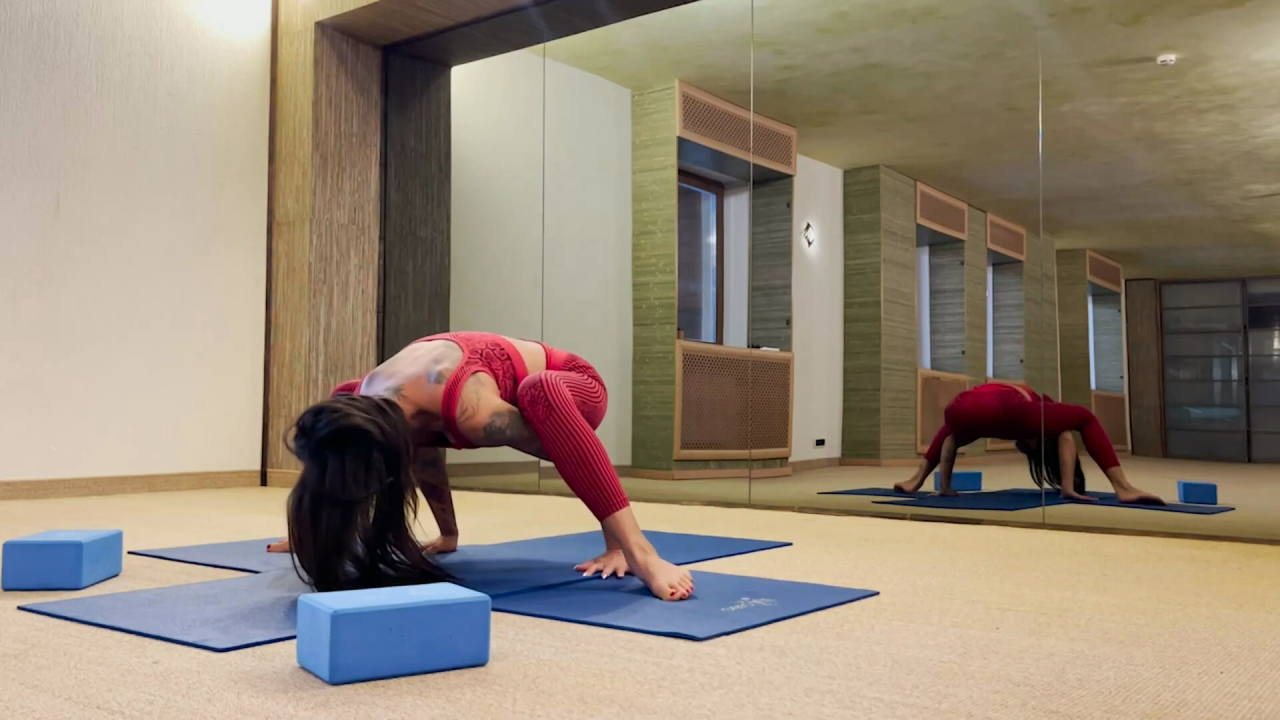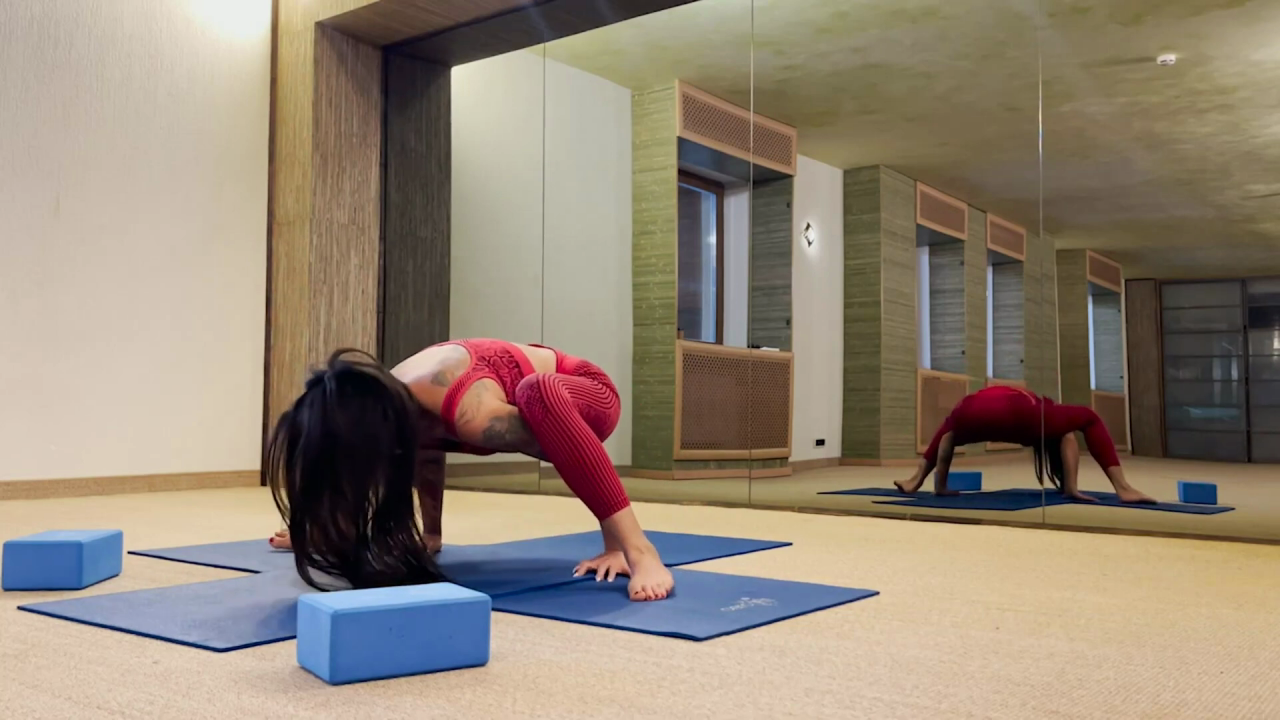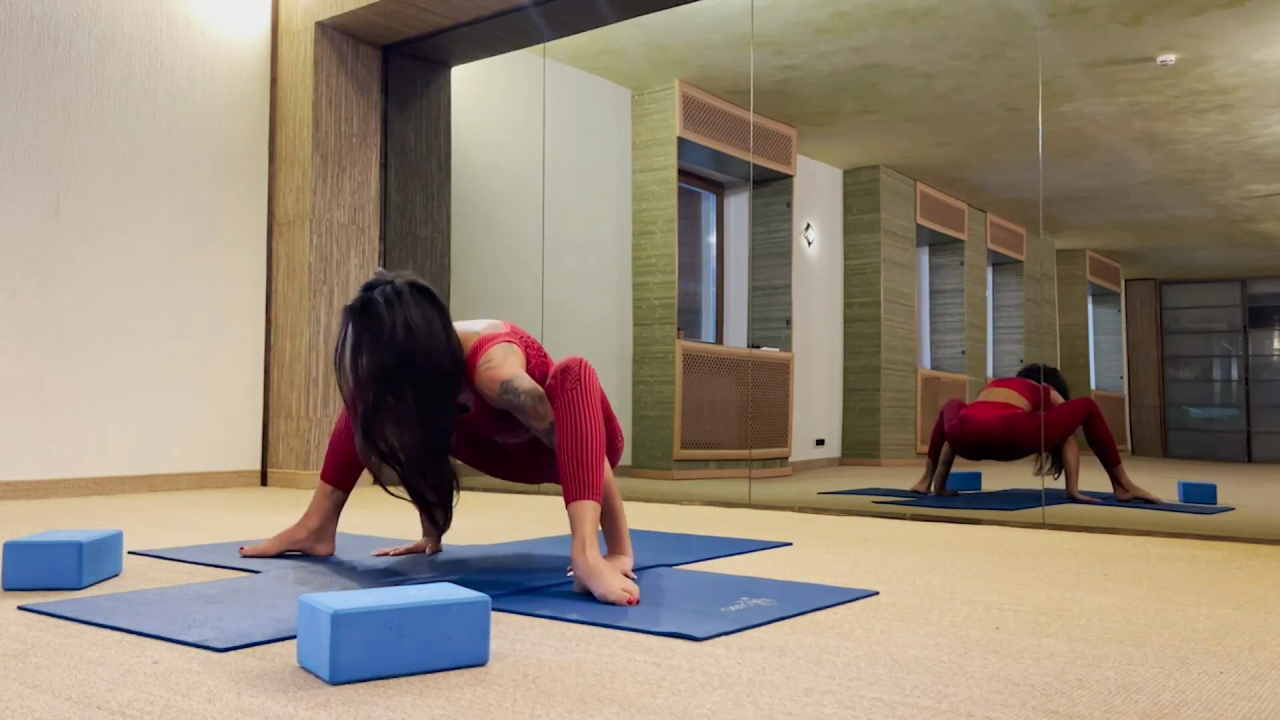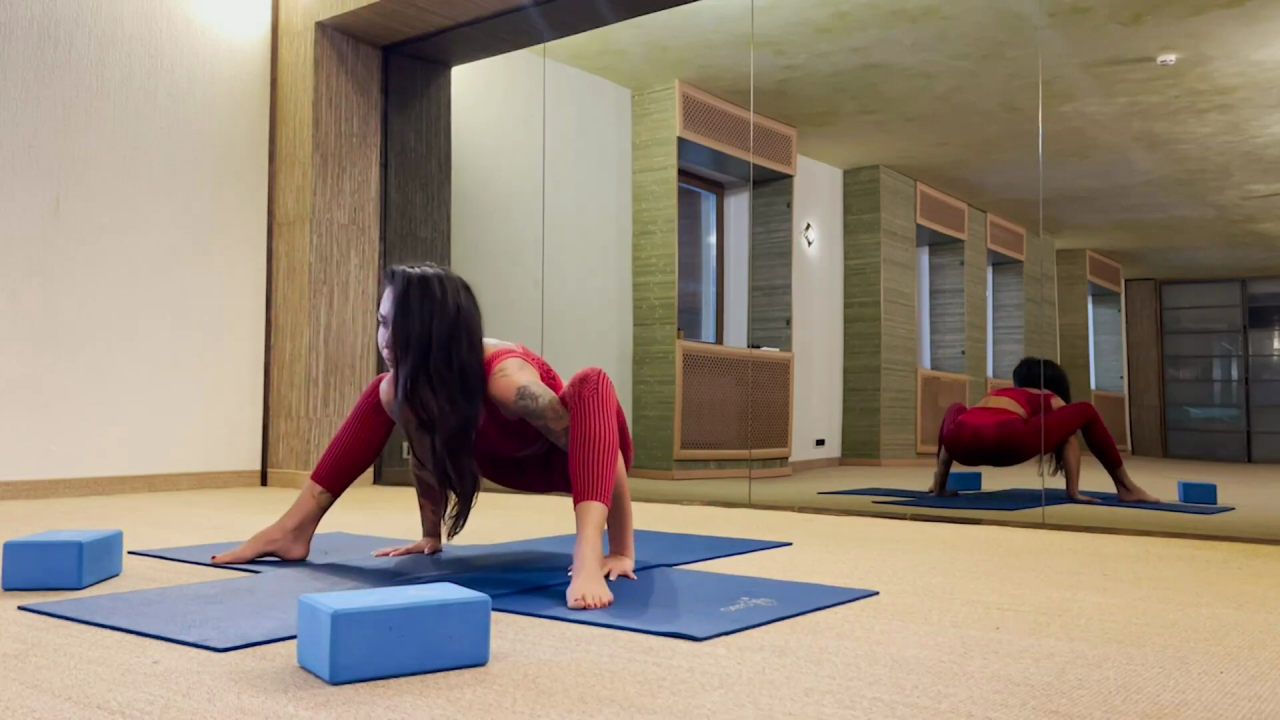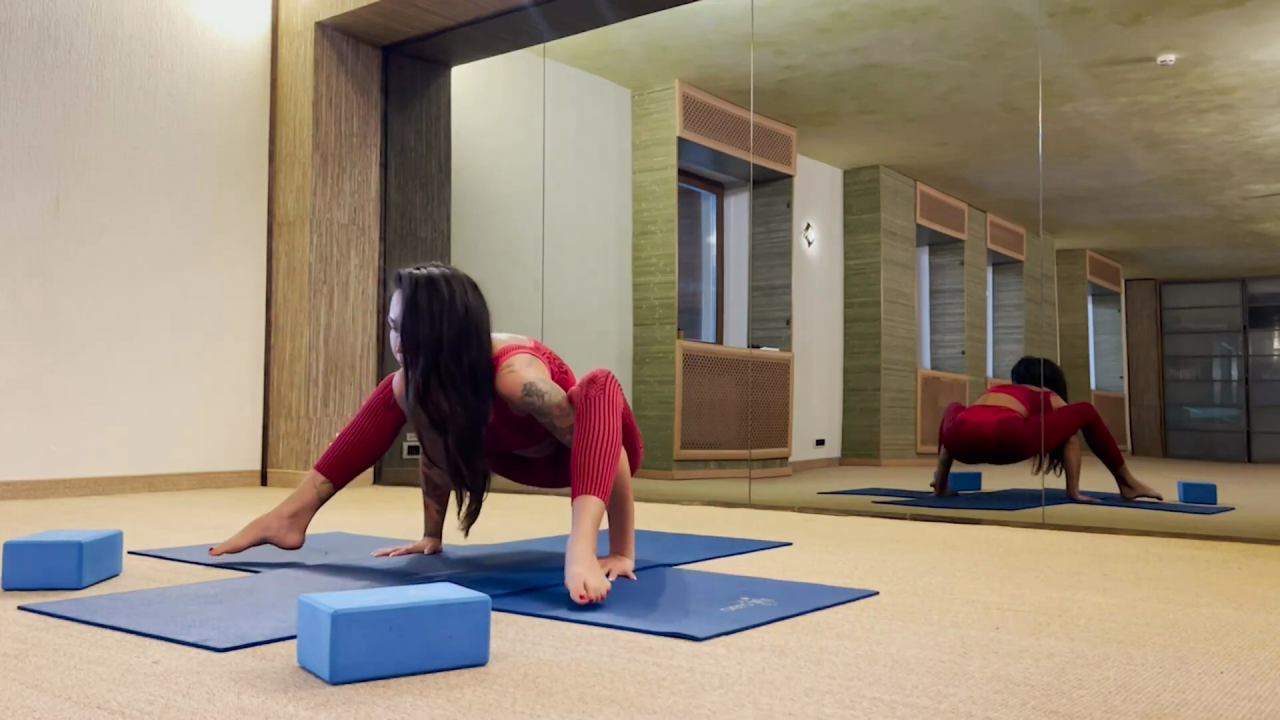
dt=1s
person 1, frame 1
left shoulder: (469, 409)
right shoulder: (361, 405)
left wrist: (623, 547)
right wrist: (448, 534)
left hip: (570, 384)
right hip: (511, 390)
left knee: (540, 393)
left ankle: (636, 549)
person 1, frame 2
left shoulder: (469, 411)
right shoulder: (383, 403)
right elbow: (428, 453)
left wrist: (627, 547)
right wrist: (431, 533)
left hip: (586, 394)
left knee: (539, 394)
left ankle: (637, 549)
person 1, frame 3
left shoulder: (494, 369)
right shoulder: (415, 369)
left elbow: (591, 456)
right elbow: (424, 449)
left wrist: (620, 553)
right wrist: (431, 535)
left hip: (576, 440)
right hip: (511, 450)
left knee: (574, 374)
right knee: (370, 395)
left ankle: (588, 555)
right ankle: (318, 528)
person 1, frame 4
left shoulder: (505, 379)
right shoulder: (399, 386)
left elbow: (607, 454)
right elbow: (425, 454)
left wrist: (621, 552)
right wrist: (431, 534)
left hip: (567, 460)
right hip: (511, 461)
left knee: (591, 385)
right knee: (381, 395)
left ankle: (588, 557)
right ankle: (296, 529)
person 1, frame 5
left shoulder: (516, 375)
right shoulder: (414, 383)
left elbow: (612, 455)
right elbow: (436, 452)
left wrist: (621, 553)
right wrist: (431, 536)
left hip: (587, 453)
right hip: (528, 460)
left knee: (600, 386)
right knee: (395, 393)
left ankle: (582, 548)
right ankle: (293, 515)
person 2, frame 1
right shoulder: (1046, 416)
left elbow: (950, 439)
right elbow: (1066, 436)
left wrist: (944, 487)
right wrist: (1068, 486)
left hip: (961, 409)
right hip: (1003, 410)
left knee: (952, 430)
right knee: (1086, 419)
left ankle: (914, 481)
right ankle: (1123, 488)
person 2, frame 2
right shoulder: (1040, 408)
left elbow: (947, 438)
right elbow: (1068, 437)
left wrist: (940, 485)
right wrist: (1071, 487)
left hip: (969, 413)
right hip: (1013, 414)
left knee: (951, 426)
right knee: (1089, 419)
left ankle: (915, 480)
right ankle: (1122, 488)
person 2, frame 3
left shoulder: (993, 386)
right shoulder: (1051, 394)
right elbow: (1068, 438)
left wrist: (939, 486)
right wrist: (1073, 489)
left hip: (967, 435)
right hip: (1009, 434)
left knee: (952, 407)
right knee: (1087, 408)
left ankle: (926, 480)
right ankle: (1122, 486)
person 2, frame 4
left shoulder: (997, 393)
right shoulder: (1052, 399)
right elbow: (1070, 439)
left wrist: (939, 485)
right wrist: (1073, 491)
left hip: (962, 441)
right hip: (1006, 440)
left knee: (955, 410)
right knee: (1085, 412)
left ankle: (940, 484)
right ankle: (1125, 487)
person 2, frame 5
left shoulder: (993, 391)
right shoulder: (1051, 398)
right elbow: (1071, 439)
left wrist: (940, 486)
right wrist: (1073, 491)
left hip: (962, 440)
right hip: (1006, 439)
left knee: (954, 409)
right knee: (1086, 412)
left ankle: (941, 483)
right ankle: (1127, 484)
